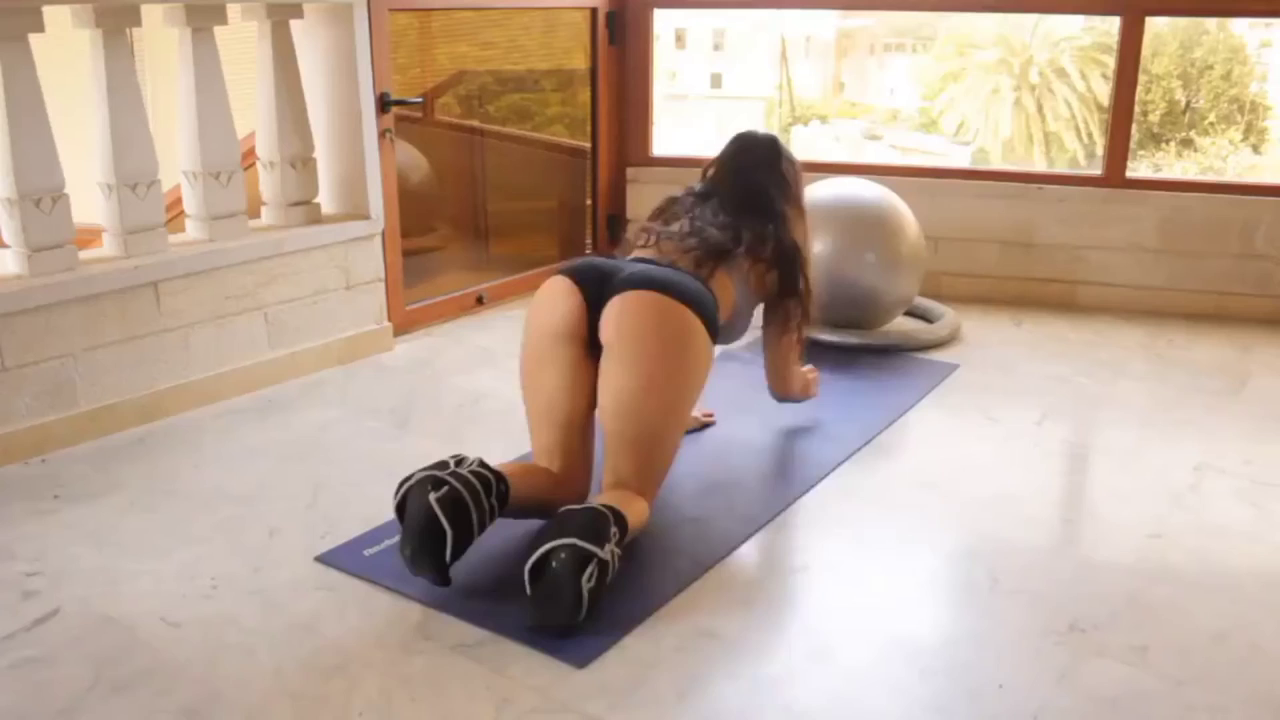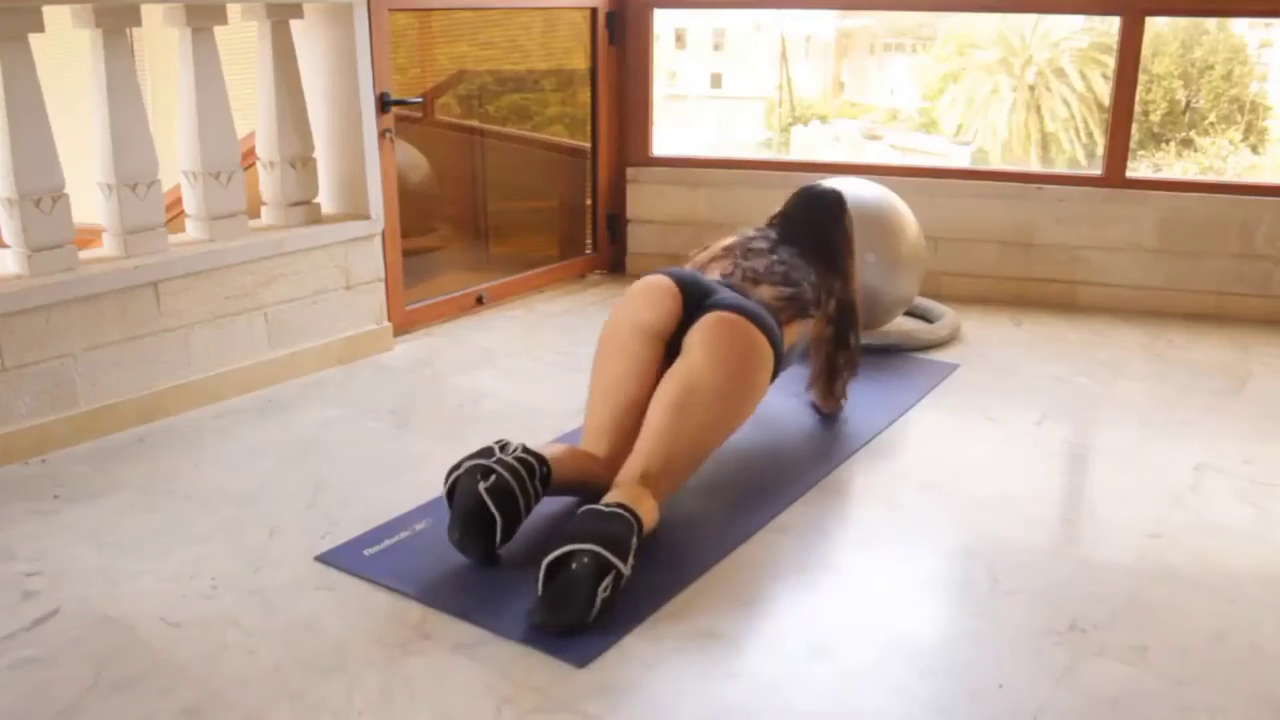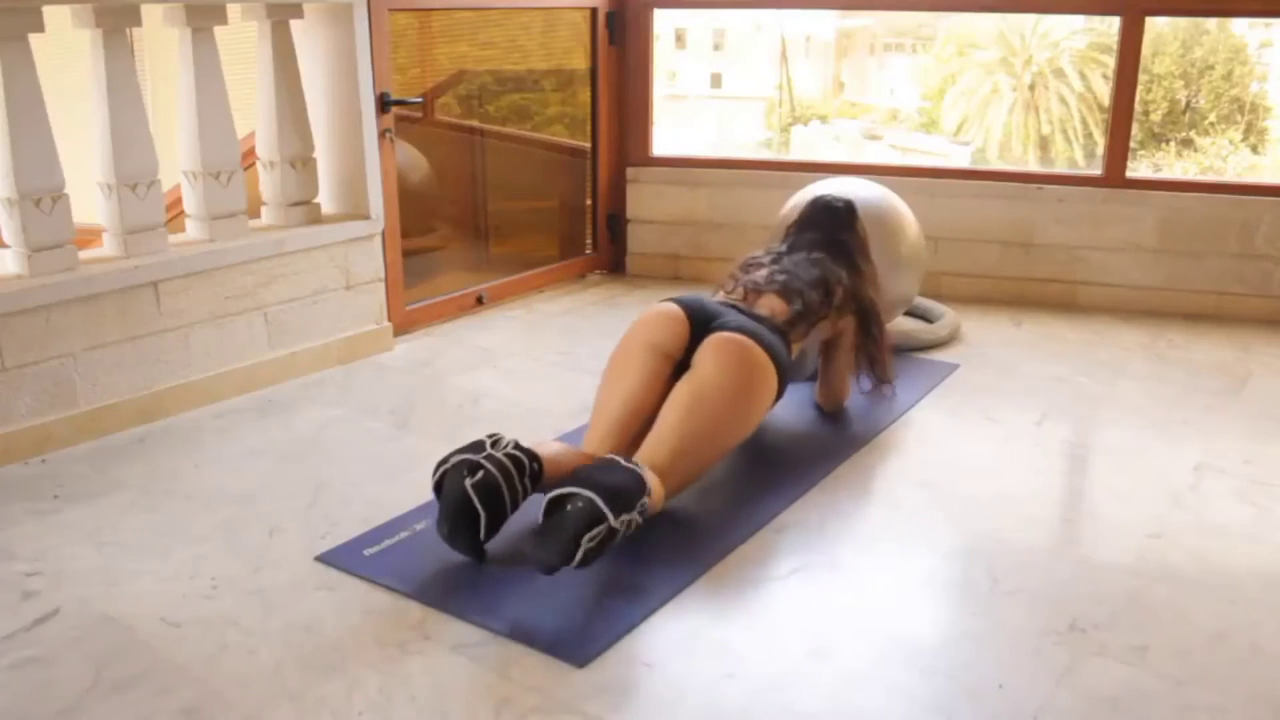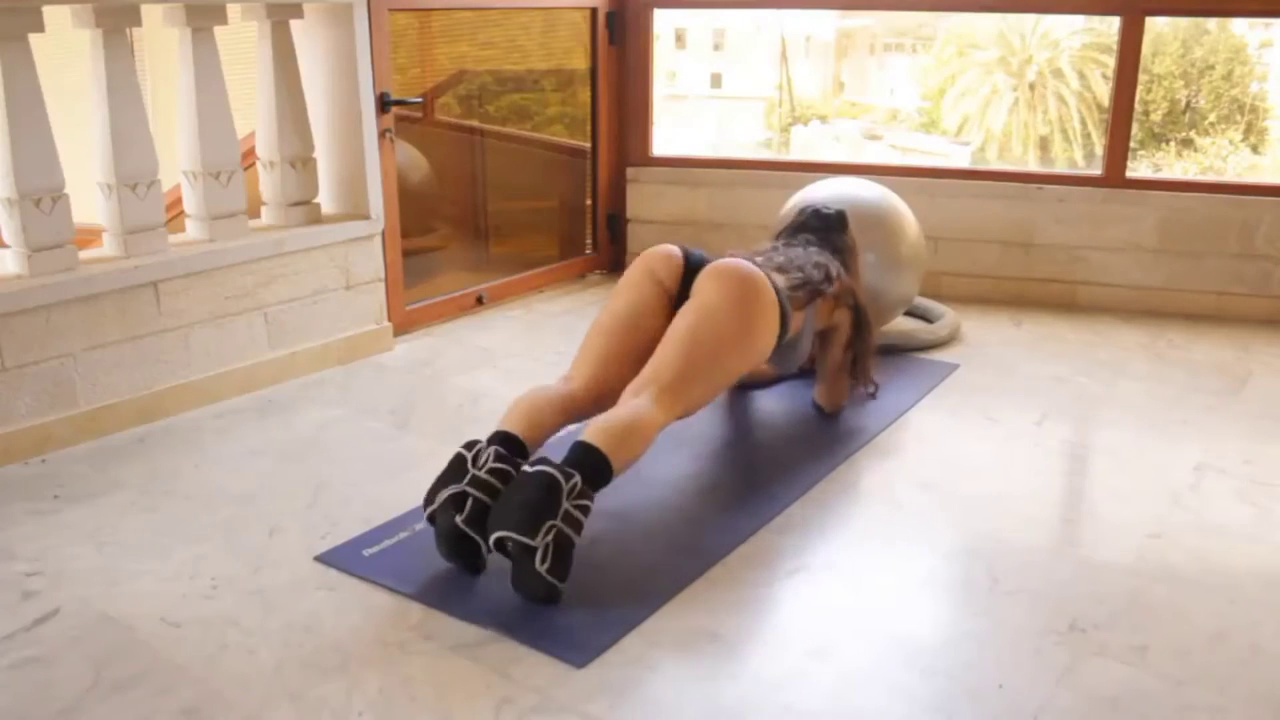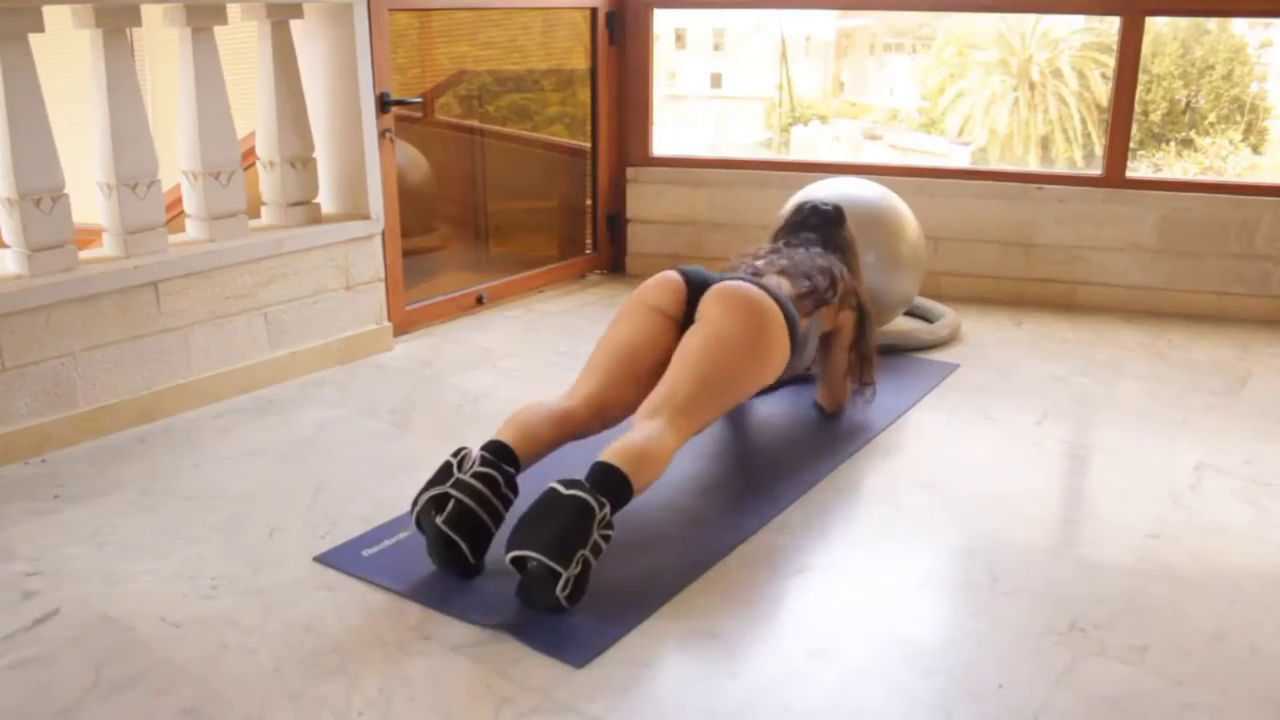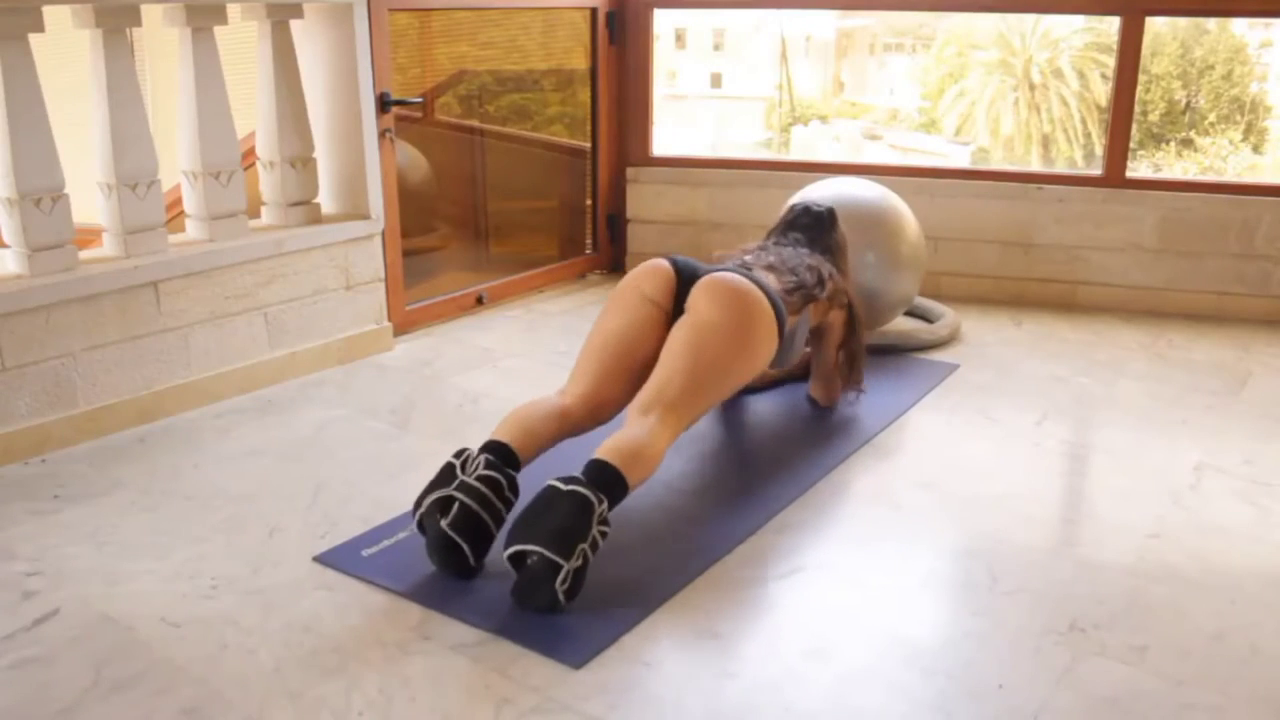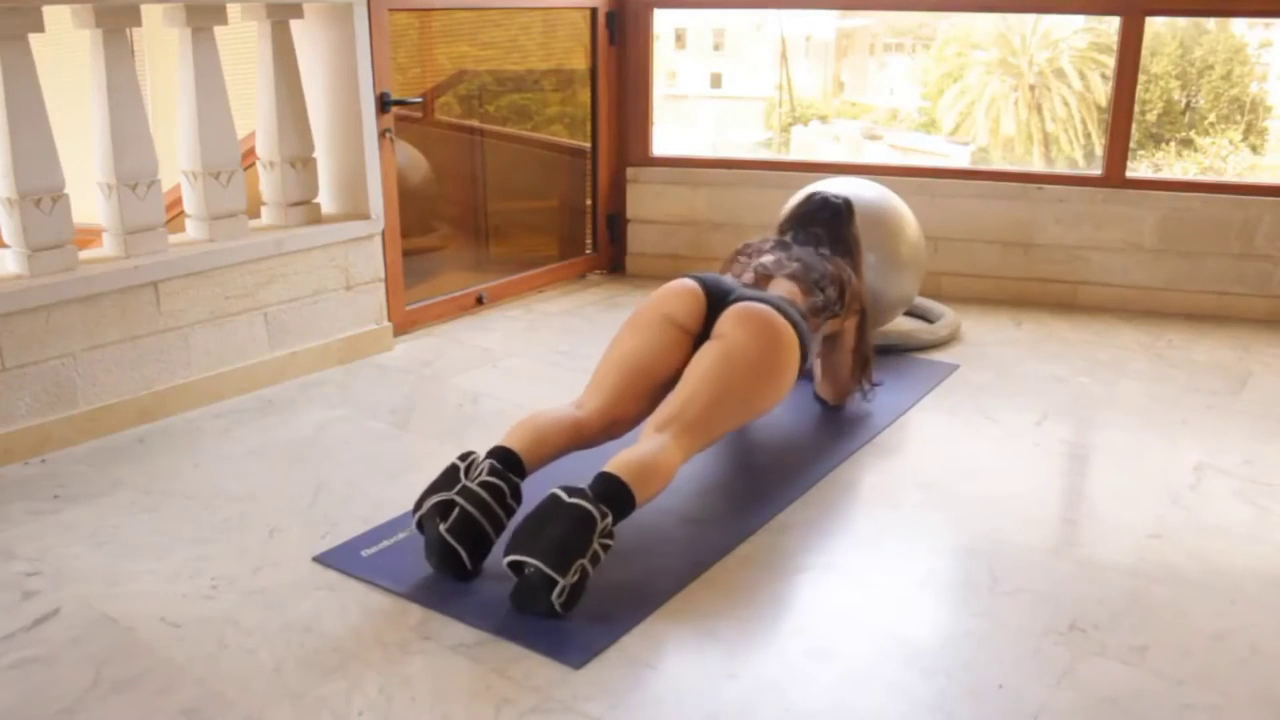
dt=0.4s
person 1, frame 1
left shoulder: (677, 208)
right shoulder: (774, 248)
right elbow: (781, 388)
left wrist: (669, 411)
right wrist: (804, 383)
left hip: (566, 286)
right hip: (663, 310)
left knee: (558, 482)
right knee: (628, 493)
left ankle: (470, 489)
right ankle: (592, 534)
person 1, frame 2
left shoulder: (731, 245)
right shoulder: (829, 290)
right elbow: (828, 402)
right wrist: (828, 391)
left hip: (660, 289)
right hip: (742, 334)
left knee: (597, 461)
right knee: (639, 484)
left ankle: (520, 467)
right ankle: (609, 531)
person 1, frame 3
left shoulder: (760, 260)
right shoulder: (847, 293)
right elbow: (831, 400)
left wrist: (795, 354)
left hip: (672, 314)
right hip: (748, 350)
left knee: (593, 457)
right knee: (645, 477)
left ankle: (511, 464)
right ankle: (609, 490)
person 1, frame 4
left shoulder: (759, 257)
right shoulder: (839, 290)
left elbow: (731, 369)
right elbow: (831, 400)
left wrist: (785, 361)
right wrist: (813, 357)
left hip: (672, 261)
right hip: (739, 290)
left knee: (578, 390)
right knee: (648, 402)
left ankle: (494, 460)
right ankle: (563, 486)
person 1, frame 5
left shoulder: (756, 259)
right shoulder: (841, 291)
left elbow: (724, 371)
right elbow: (832, 400)
left wrist: (793, 365)
right wrist: (814, 363)
left hip: (676, 284)
right hip: (749, 311)
left knee: (580, 407)
right knee: (662, 422)
left ankle: (485, 470)
right ankle: (587, 505)
person 1, frame 6
left shoulder: (745, 255)
right shoulder: (830, 287)
left elbow: (724, 374)
right elbow: (826, 393)
left wrist: (789, 367)
right wrist: (809, 363)
left hip: (664, 274)
right hip: (740, 302)
left knee: (574, 402)
right knee: (654, 419)
left ankle: (486, 470)
right ankle: (584, 501)
person 1, frame 7
left shoulder: (755, 249)
right shoulder: (844, 285)
right elbow: (836, 393)
right wrist: (817, 363)
left hip: (691, 291)
right hip: (767, 328)
left knee: (589, 415)
right knee: (668, 438)
left ankle: (492, 475)
right ankle: (589, 511)
